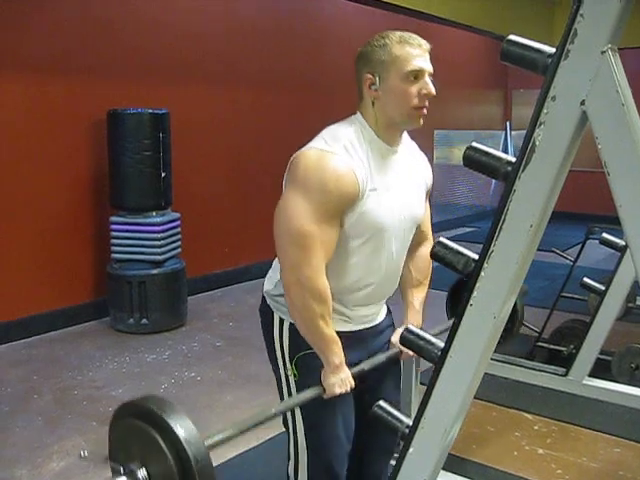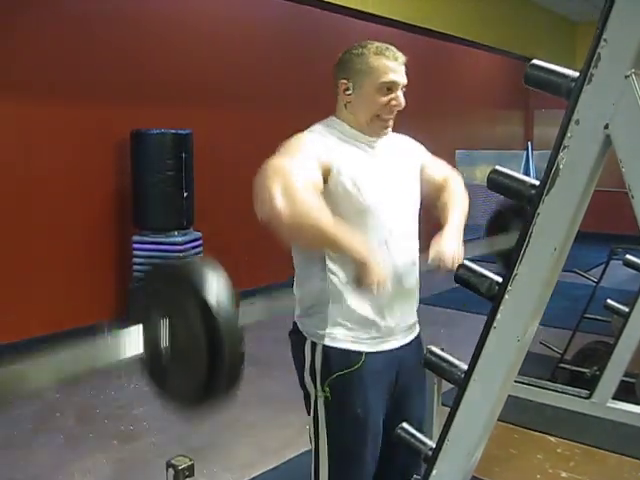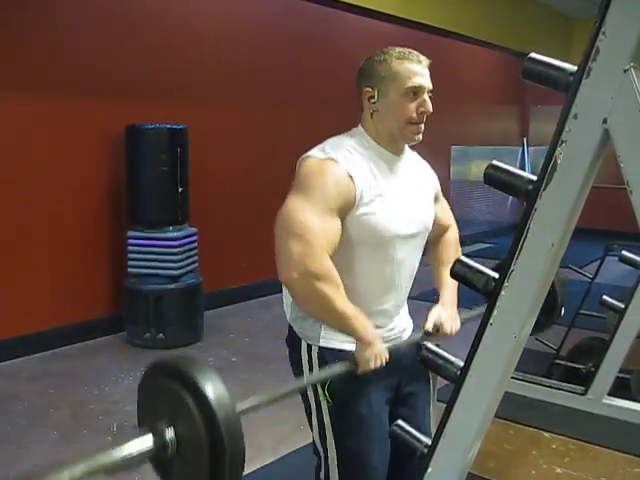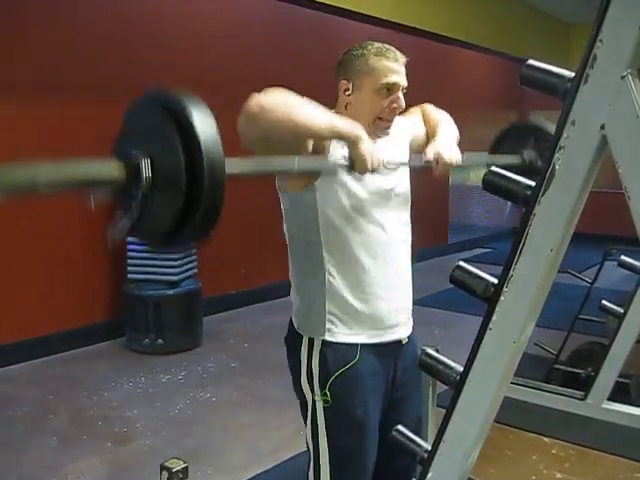
dt=1s
person 1, frame 1
left shoulder: (416, 161)
right shoulder: (328, 164)
left elbow: (420, 244)
right elbow: (302, 275)
left wrist: (413, 321)
right wrist: (333, 362)
left hip: (374, 322)
right hip: (304, 324)
left knee: (381, 440)
person 1, frame 2
left shoulder: (405, 149)
right shoulder: (313, 150)
left elbow: (450, 182)
right elbow: (278, 203)
left wrist: (451, 229)
right wrist: (360, 253)
left hip: (406, 341)
right hip: (341, 349)
person 1, frame 3
left shoulder: (421, 171)
right shoulder: (332, 170)
left elbow: (445, 231)
right elbow: (300, 269)
left wrist: (448, 297)
right wrist: (363, 335)
left hip: (398, 340)
right hip: (337, 351)
person 1, frame 4
left shoulder: (396, 136)
right shoulder: (315, 142)
left elbow: (430, 113)
right elbow: (259, 111)
left wrist: (444, 137)
right wrist: (351, 132)
left hip: (398, 336)
right hip: (336, 345)
